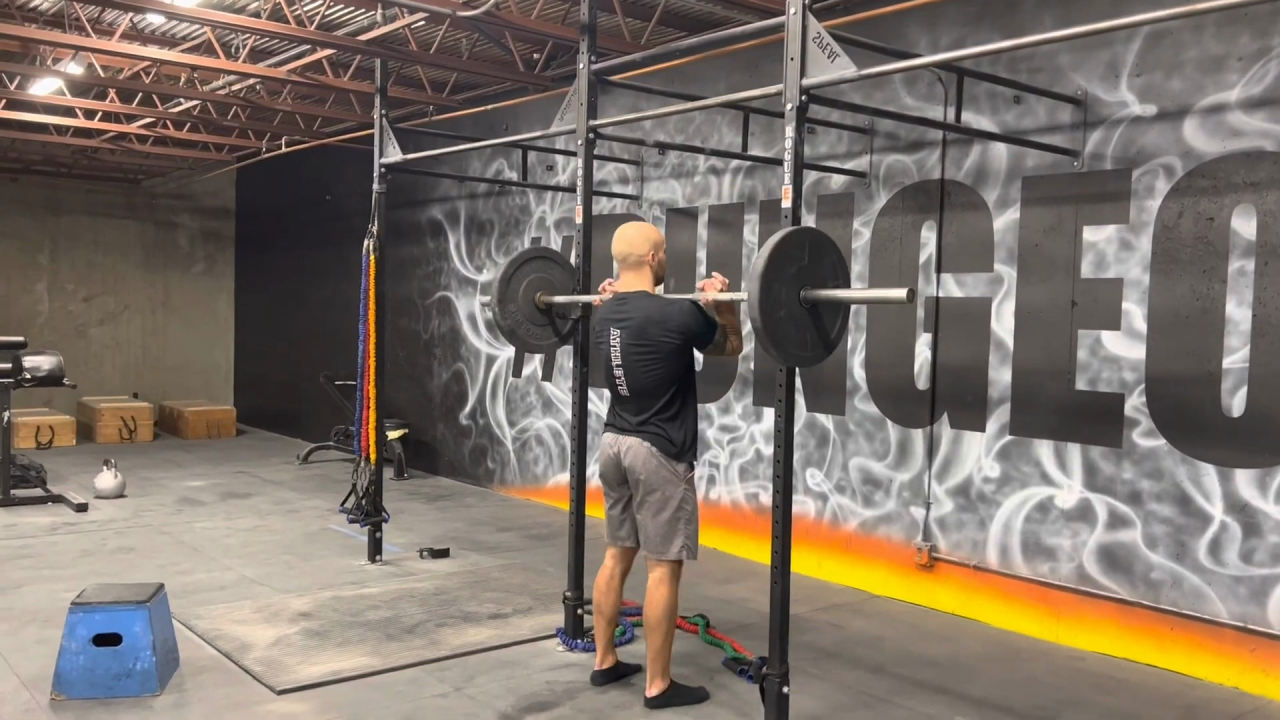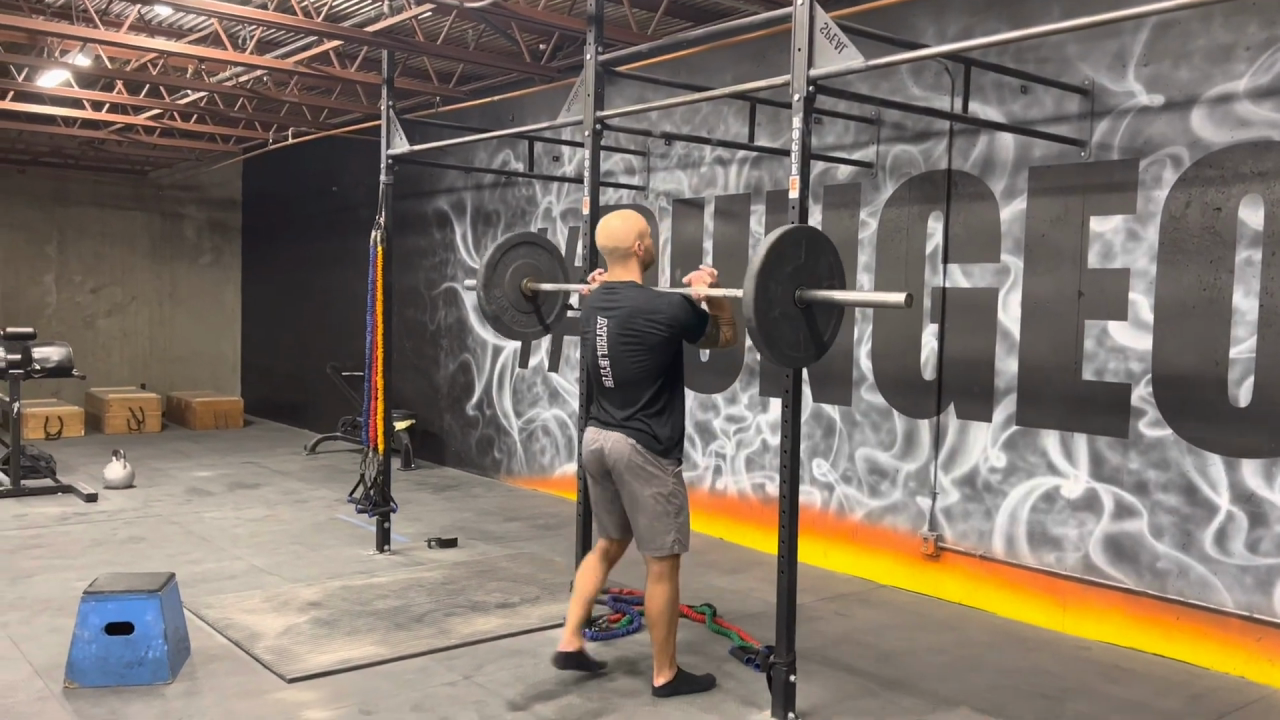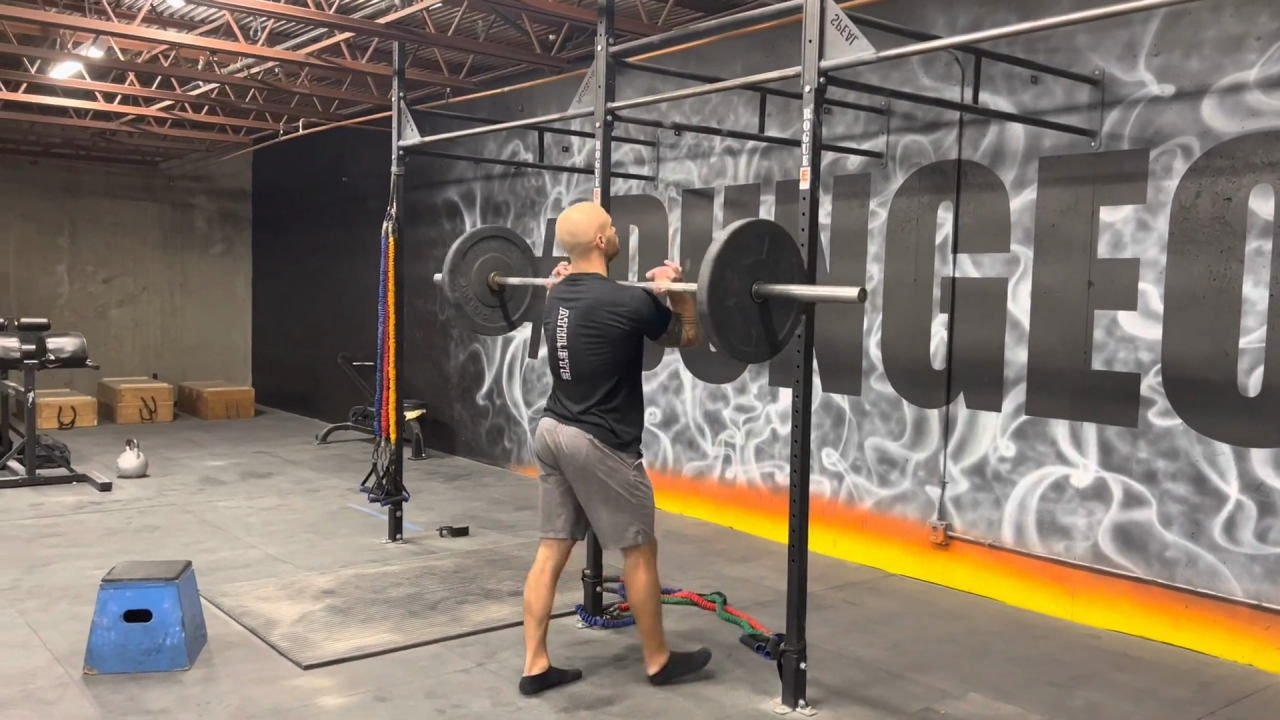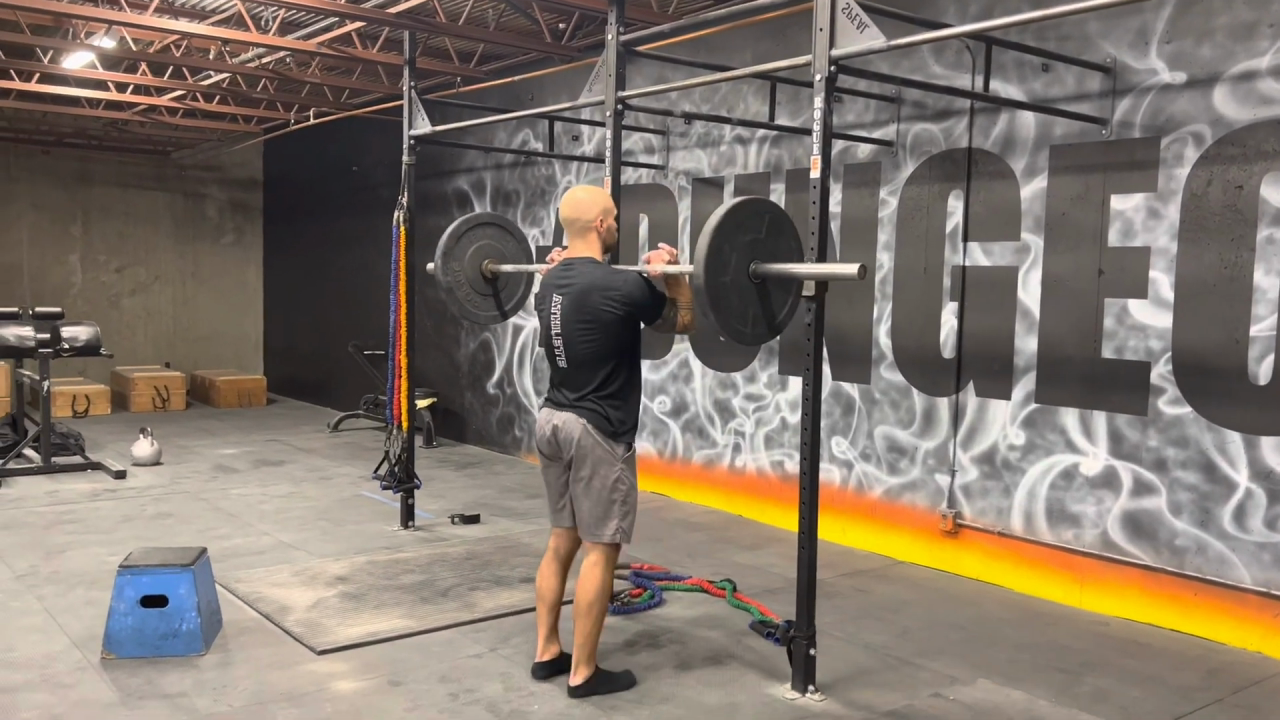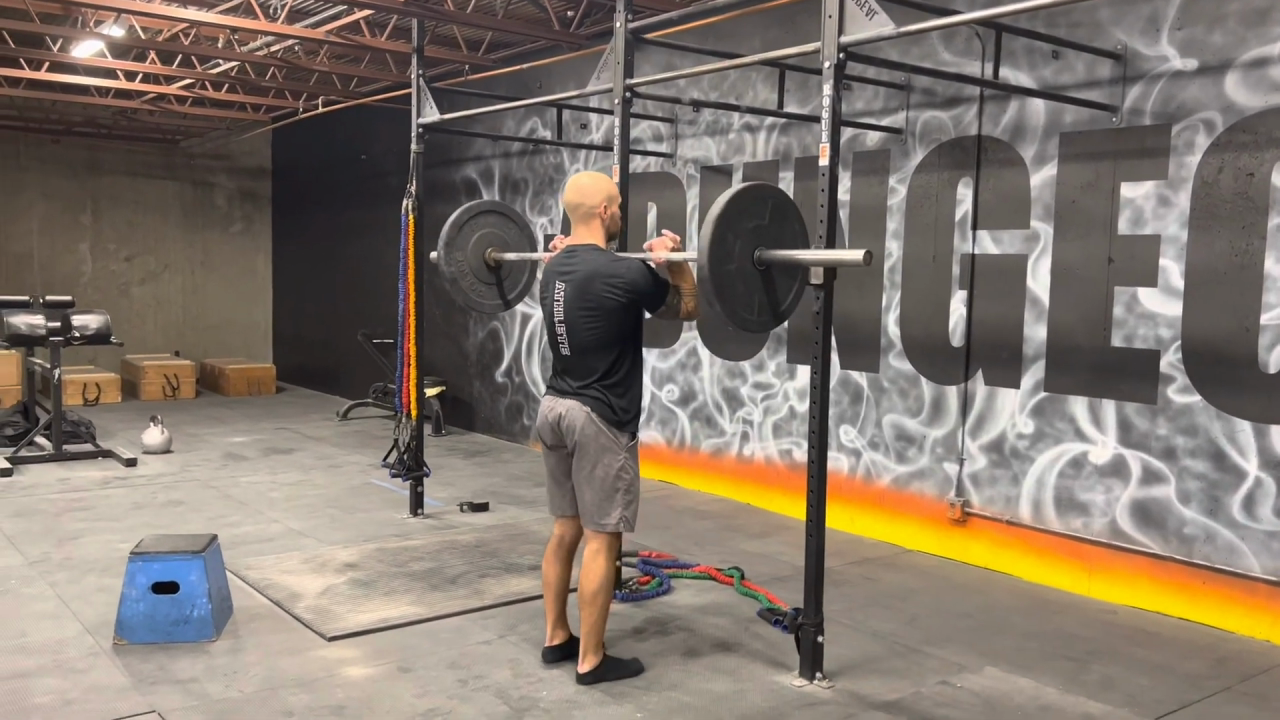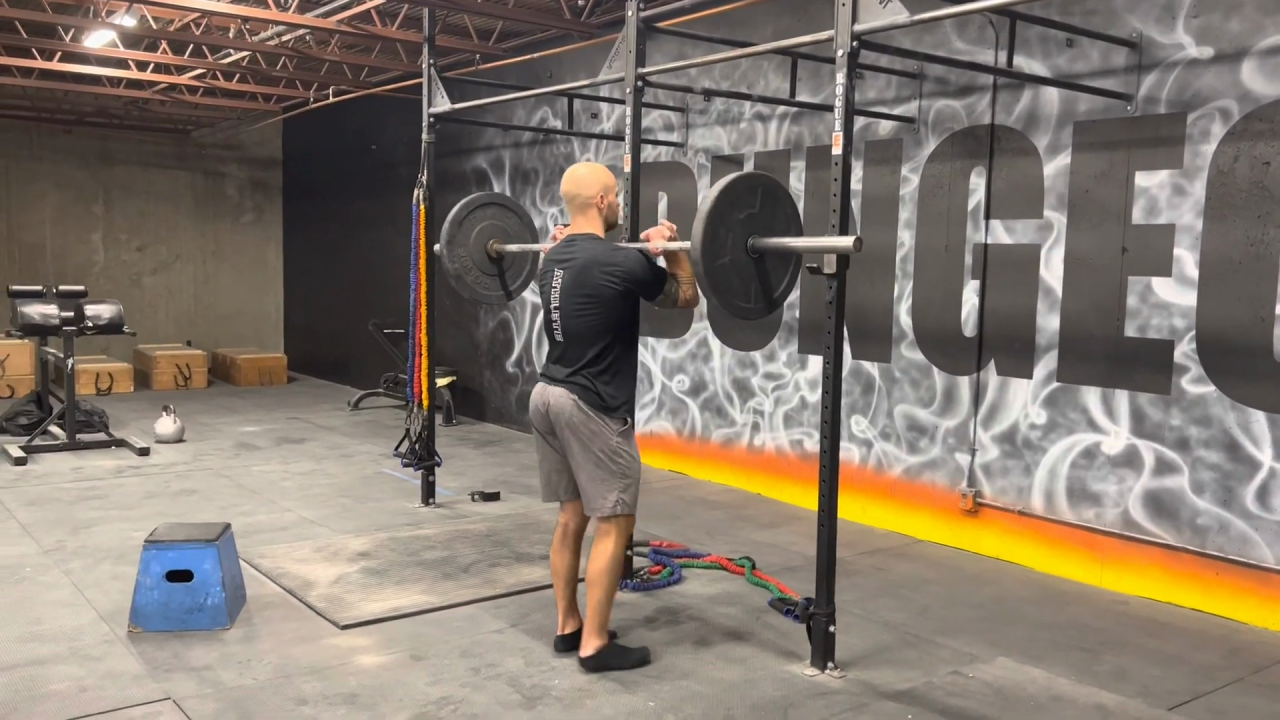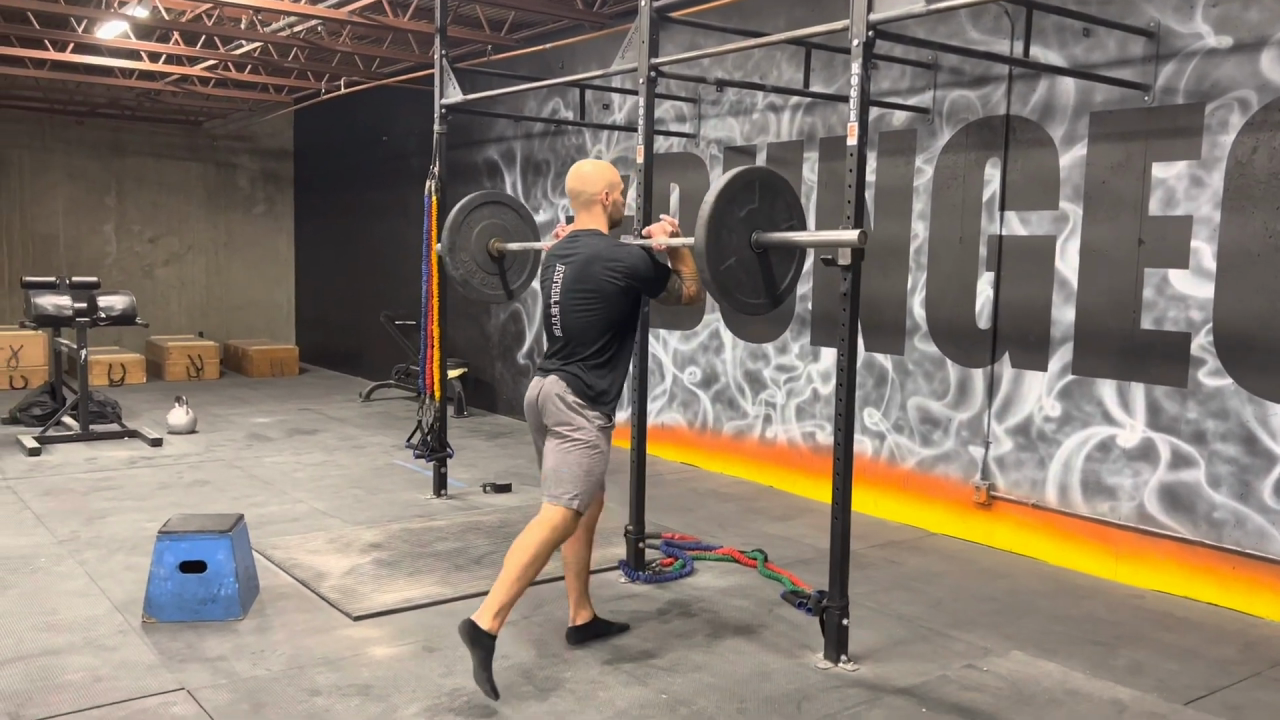
dt=0.4s
person 1, frame 1
left shoulder: (605, 313)
right shoulder: (676, 314)
right elbow: (731, 346)
right wrist: (720, 303)
left hip: (614, 443)
right hip: (659, 453)
left knee: (617, 556)
right knee: (664, 567)
left ankle: (605, 662)
right ankle: (658, 685)
person 1, frame 2
left shoulder: (593, 302)
right shoulder: (666, 307)
right elbow: (726, 338)
right wrist: (712, 295)
left hip: (597, 438)
right hip: (645, 448)
left knee: (608, 546)
right knee: (662, 562)
left ankle: (571, 642)
right ankle: (665, 674)
person 1, frame 3
left shoulder: (557, 296)
right shoulder: (628, 302)
right elbow: (687, 336)
right wrist: (676, 292)
left hip: (552, 432)
right hip: (600, 443)
left knee: (551, 551)
right knee: (639, 552)
left ankle: (535, 665)
right ankle: (658, 660)
person 1, frame 4
left shoulder: (550, 281)
right shoulder: (623, 285)
right elbow: (683, 321)
right wrist: (672, 274)
left hip: (551, 420)
right hip: (597, 431)
left knee: (562, 541)
right knee: (601, 551)
left ankle: (547, 652)
right ankle: (583, 671)
person 1, frame 5
left shoulder: (554, 268)
right shoulder: (625, 273)
right elbow: (687, 308)
right wrist: (674, 260)
left hip: (554, 409)
right hip: (600, 420)
left knee: (566, 530)
right knee: (601, 539)
left ankle: (556, 637)
right ankle: (591, 660)
person 1, frame 6
left shoulder: (554, 258)
right shoulder: (622, 263)
right elbow: (686, 297)
right wrist: (671, 249)
left hip: (547, 395)
right hip: (591, 407)
left knee: (572, 516)
right knee: (614, 524)
left ankle: (568, 626)
right ankle: (595, 644)
person 1, frame 7
left shoulder: (557, 254)
right shoulder: (625, 259)
right elbow: (690, 292)
right wrist: (673, 245)
left hip: (544, 389)
right hip: (579, 401)
left knee: (587, 505)
right knee: (559, 517)
left ankle: (581, 617)
right ankle: (486, 622)
